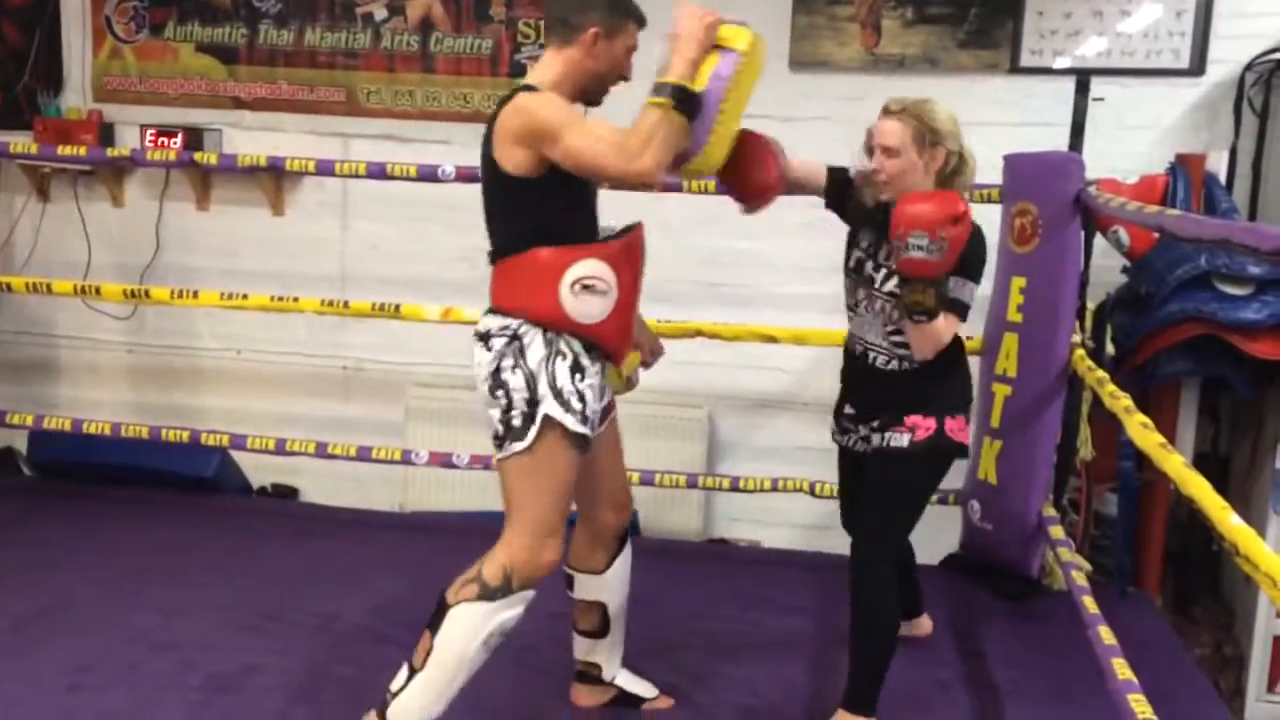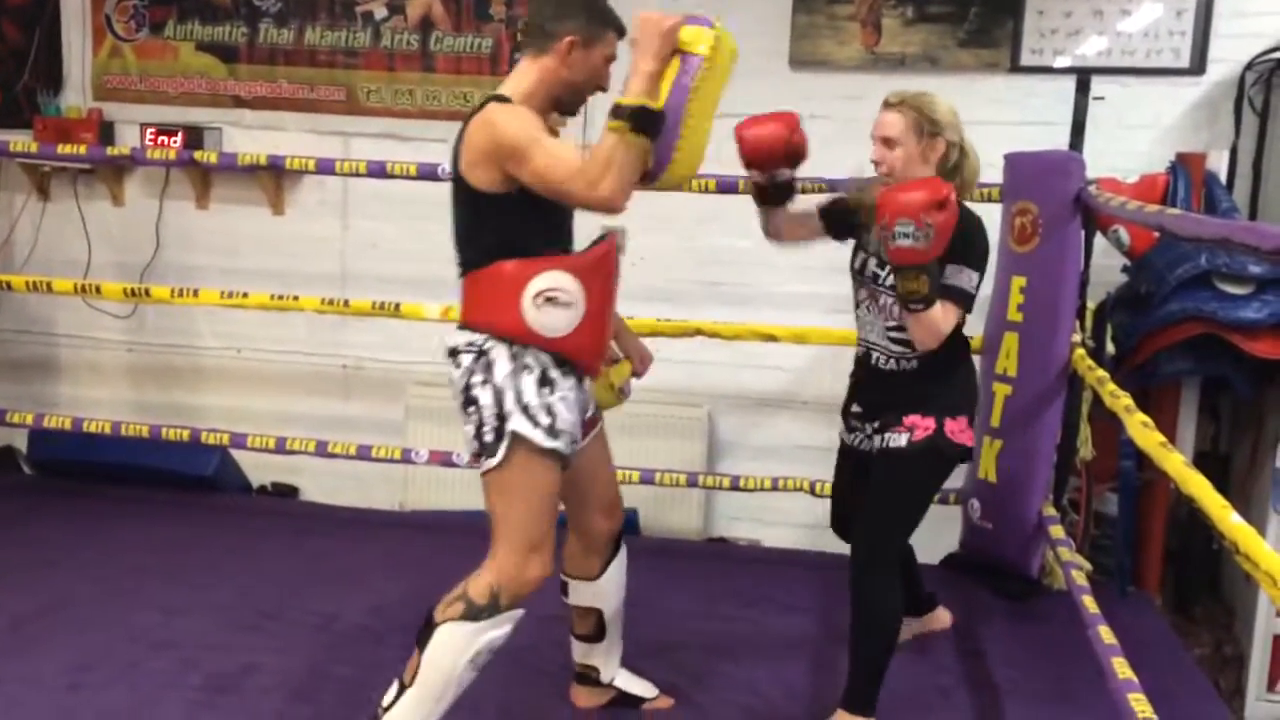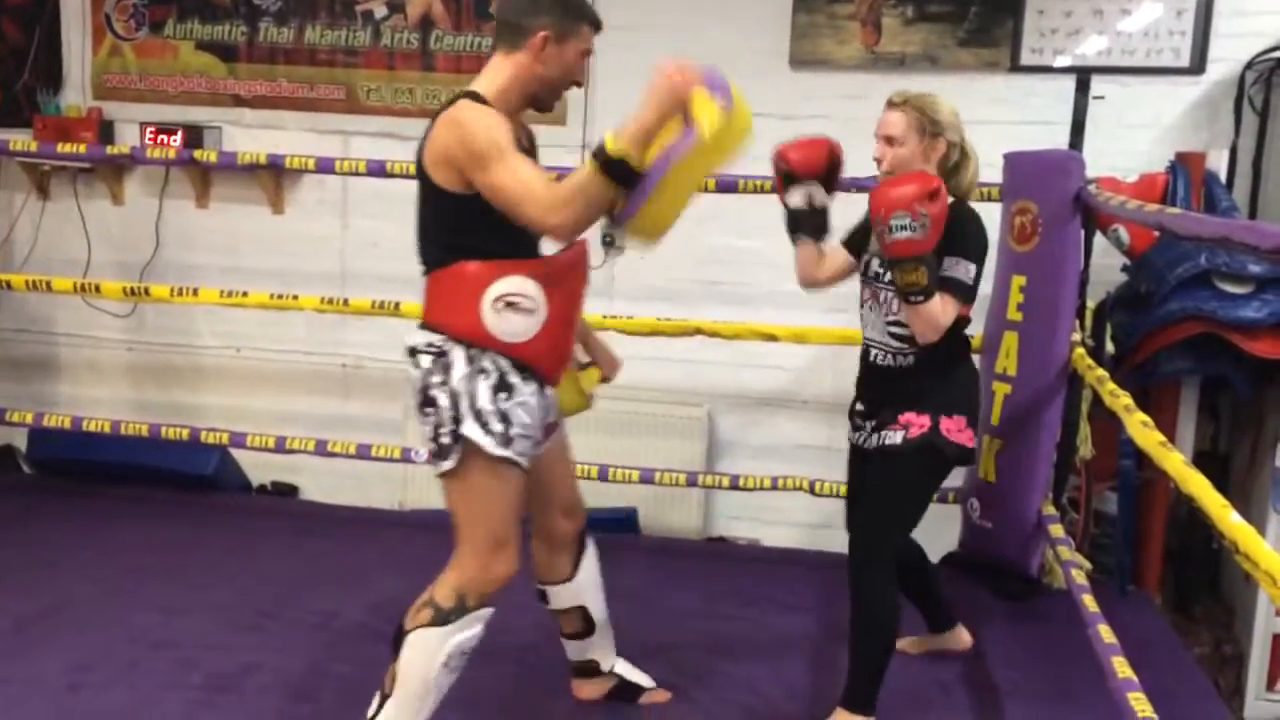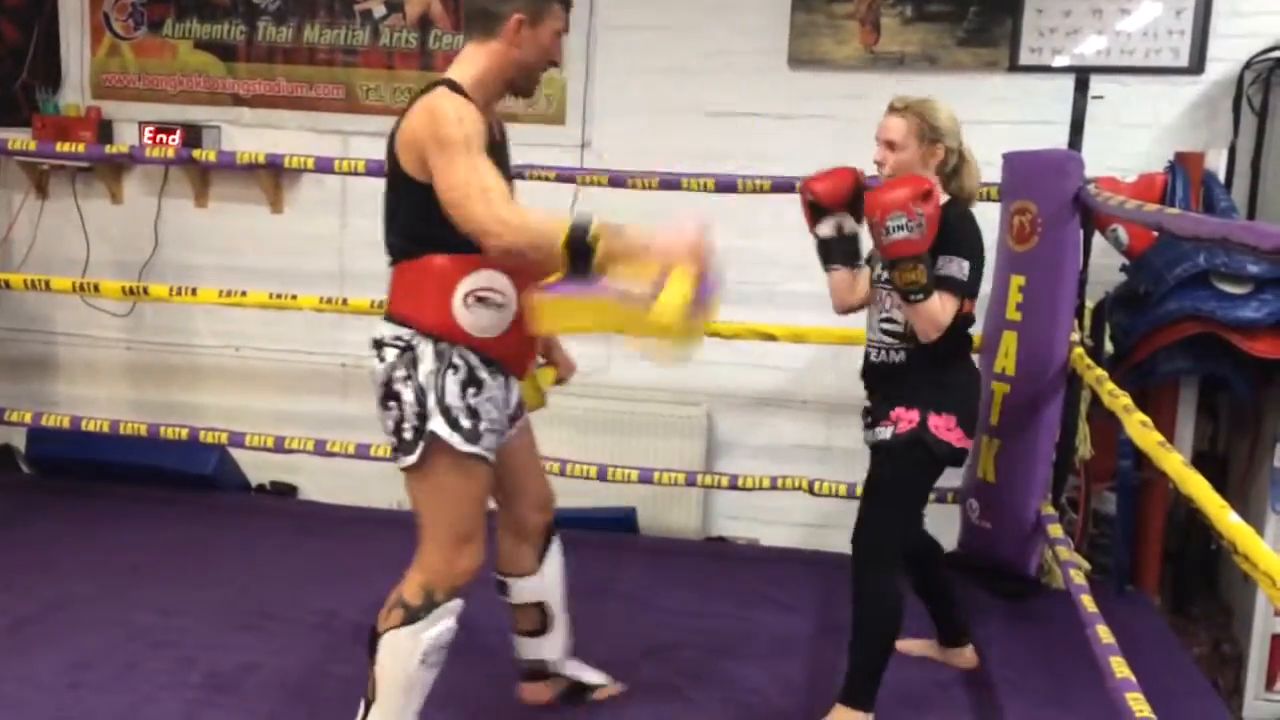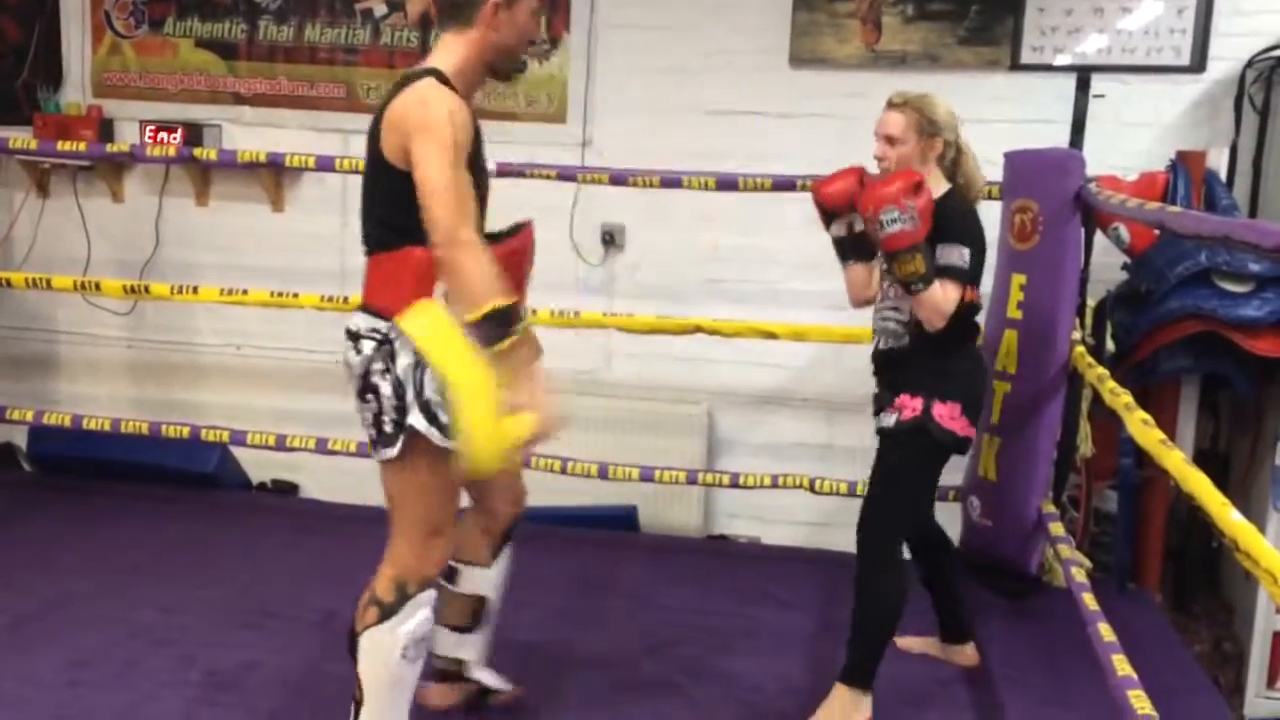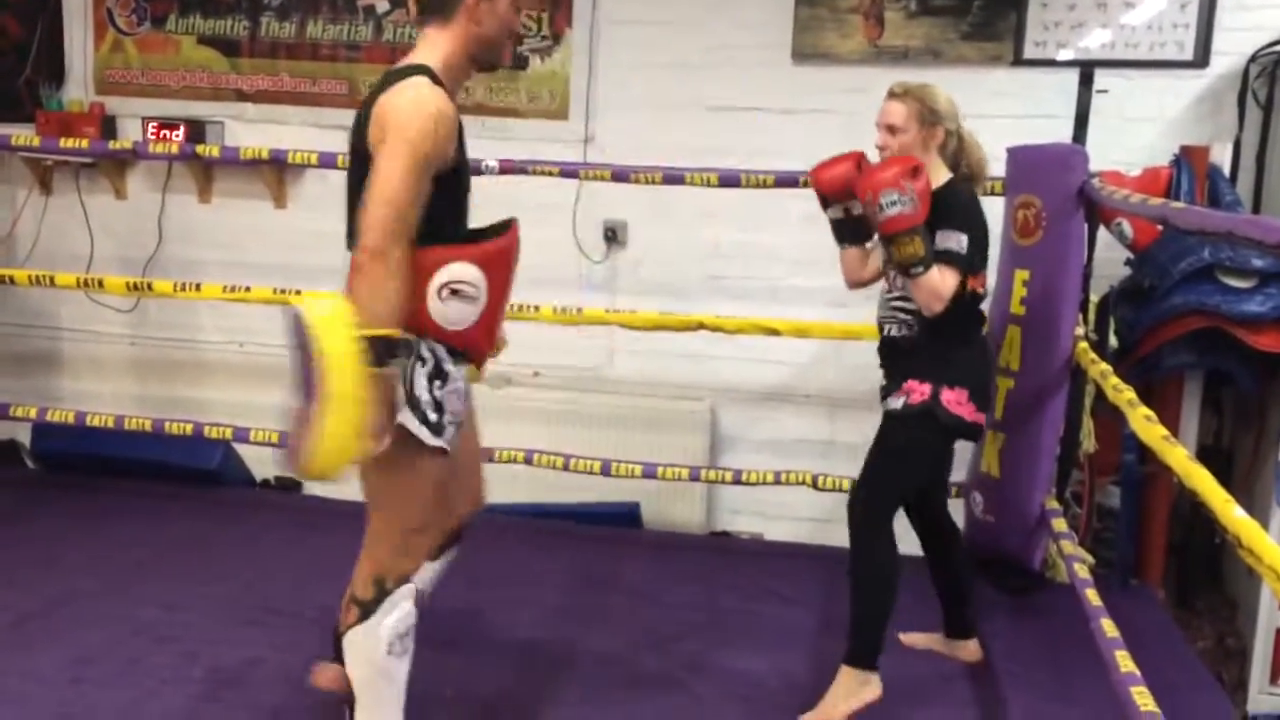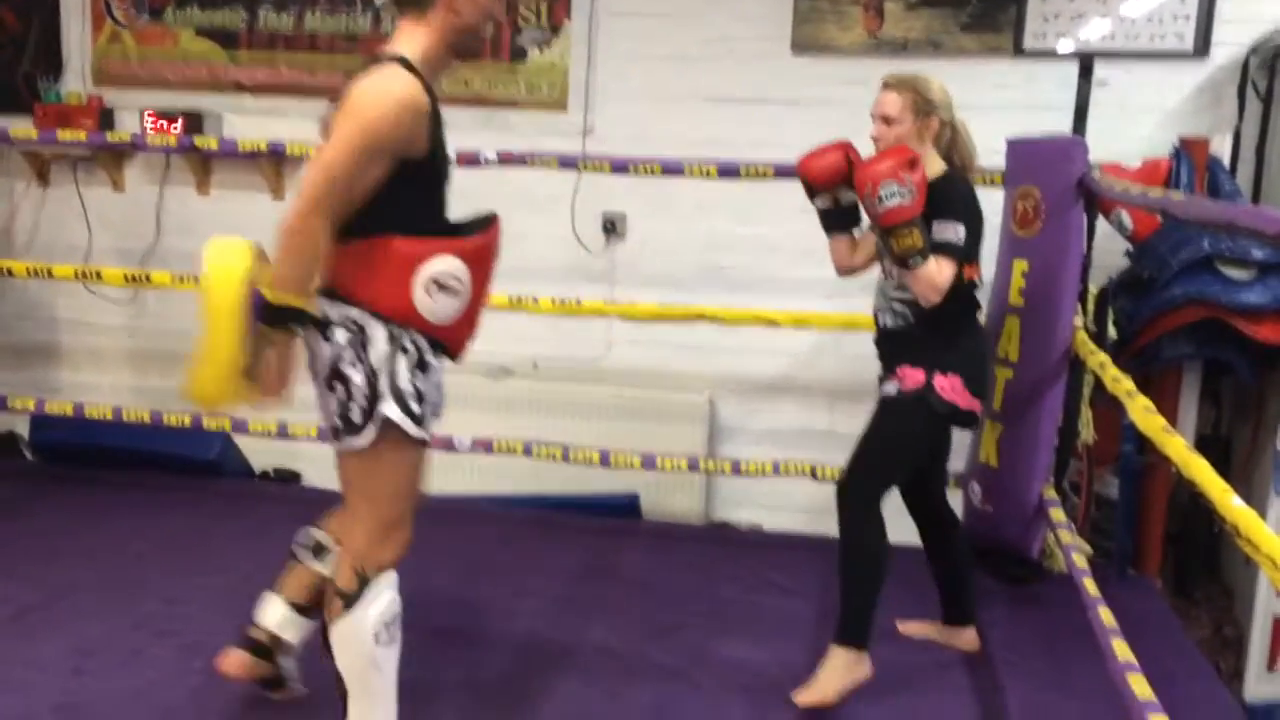
dt=0.1s
person 1, frame 1
left shoulder: (557, 118)
right shoulder: (532, 115)
right elbow: (643, 163)
left wrist: (626, 319)
right wrist: (684, 61)
left hip: (574, 354)
right hip: (536, 353)
left knee: (610, 514)
right knee: (529, 551)
person 1, frame 2
left shoulder: (530, 131)
right shoulder: (504, 127)
right elbow: (607, 189)
left wrist: (615, 330)
right wrist: (648, 71)
left hip: (552, 368)
right hip: (508, 372)
left knee: (601, 520)
right knee: (518, 569)
person 1, frame 3
left shoulder: (507, 129)
right shoulder: (469, 125)
right elbow: (560, 214)
left wrist: (580, 334)
right wrist: (650, 117)
left hip: (516, 369)
right hip: (473, 370)
left knee: (565, 523)
right knee: (487, 567)
person 1, frame 4
left shoulder: (480, 115)
right shoulder: (442, 115)
right elbow: (501, 232)
left wrist: (532, 334)
right wrist: (641, 245)
left hip: (478, 359)
right hip: (437, 361)
left knee: (531, 514)
right knee: (448, 563)
person 1, frame 5
left shoulder: (445, 102)
right shoulder: (434, 105)
right elbow: (457, 245)
left wrist: (504, 340)
right wrist: (518, 365)
right hip: (413, 355)
left knee: (501, 505)
right knee: (422, 552)
person 1, frame 6
left shoulder: (423, 95)
right shoulder: (419, 103)
right elbow: (381, 246)
right wrist: (378, 373)
left hip: (423, 349)
right hip: (403, 352)
left knee: (457, 501)
right knee: (400, 541)
left ankle: (356, 659)
person 1, frame 7
left shoulder: (403, 87)
right shoulder: (398, 93)
right elbow: (308, 215)
right wrist: (274, 337)
left hip: (390, 337)
right hip: (377, 340)
left knee: (376, 513)
right knee: (380, 540)
left ankle: (266, 641)
person 2, frame 1
left shoulder: (965, 239)
right shoulder: (866, 201)
left elbow: (926, 347)
right elbow: (792, 176)
left wrist: (922, 277)
left hip: (924, 416)
right hip: (862, 403)
left knee: (871, 548)
right knee: (864, 522)
right ankle: (911, 616)
person 2, frame 2
left shoulder: (963, 231)
right shoulder: (873, 205)
left elbow: (929, 334)
right elbow: (783, 229)
left wrist: (913, 263)
right wrist: (768, 176)
left hip: (927, 415)
right hip: (870, 402)
left knee: (873, 551)
right knee: (850, 523)
right ankle: (924, 610)
person 2, frame 3
left shoulder: (963, 227)
right shoulder: (882, 214)
left elbow: (931, 328)
right elbow: (814, 274)
left wrist: (909, 257)
right wrist: (804, 198)
left hip: (931, 412)
right hip: (878, 401)
left knee: (871, 550)
right knee: (870, 529)
right ankle: (947, 628)
person 2, frame 4
left shoulder: (955, 228)
right shoulder: (900, 215)
left elbow: (930, 325)
right elbow: (846, 299)
left wrist: (903, 254)
right wrist: (833, 228)
left hip: (930, 407)
right hip: (896, 400)
left knee: (873, 545)
right knee: (900, 529)
right ankle: (955, 642)
person 2, frame 5
left shoulder: (956, 217)
right shoulder: (905, 211)
left elbow: (936, 314)
right elbow: (864, 293)
left wrist: (903, 247)
right wrist: (846, 228)
left hip: (938, 395)
right hip: (907, 389)
left knee: (878, 530)
right knee: (912, 518)
right ankle: (957, 640)
person 2, frame 6
left shoulder: (957, 204)
right shoulder: (910, 196)
left elbow: (935, 299)
right elbow: (859, 275)
left wrist: (902, 231)
right wrist: (845, 213)
left hip: (944, 381)
right hip: (919, 378)
left knee: (869, 507)
right knee: (924, 506)
right ankle: (961, 635)
person 2, frame 7
left shoulder: (952, 195)
right shoulder: (903, 187)
left elbow: (932, 290)
right elbow: (850, 262)
left wrist: (899, 223)
right wrist: (832, 203)
left hip: (940, 369)
right hip: (916, 367)
left knee: (858, 491)
right knee: (924, 494)
left ankle: (850, 653)
right ankle: (959, 623)
